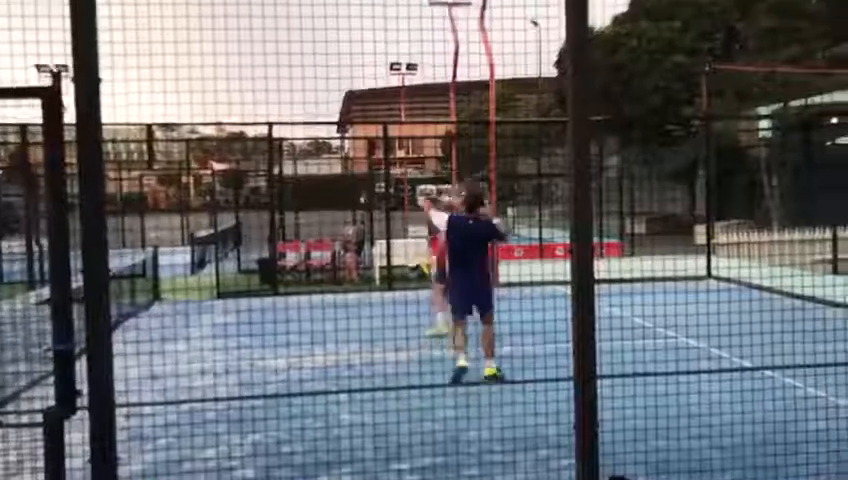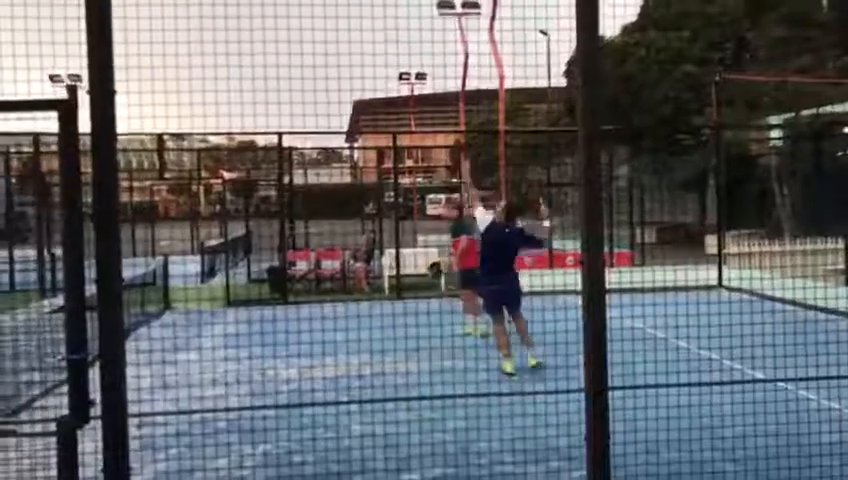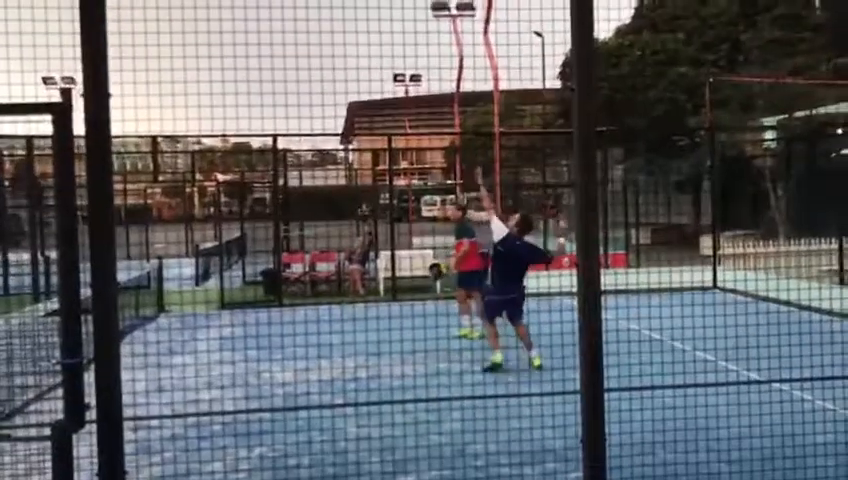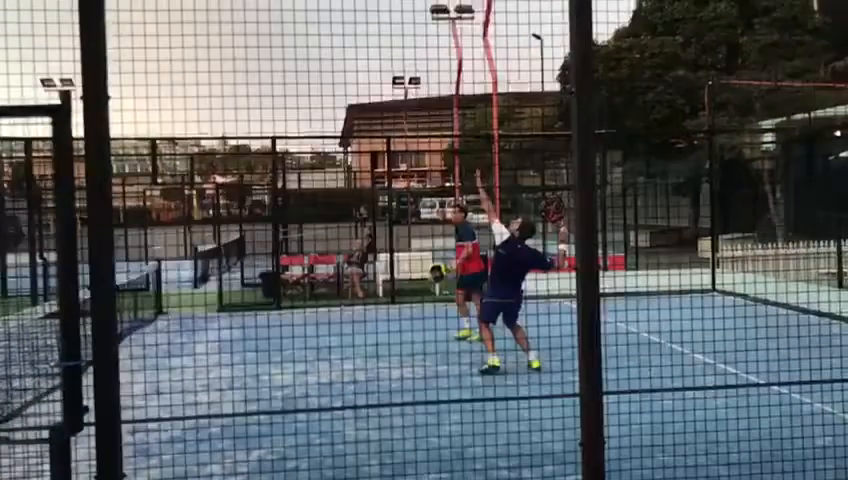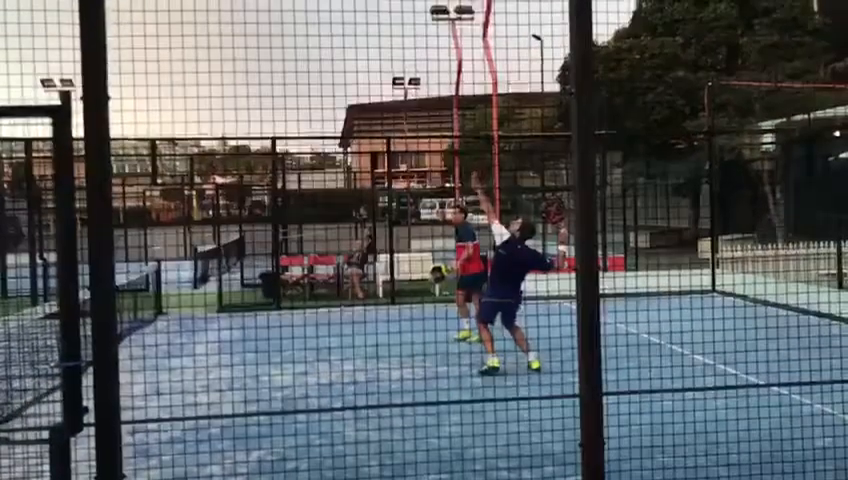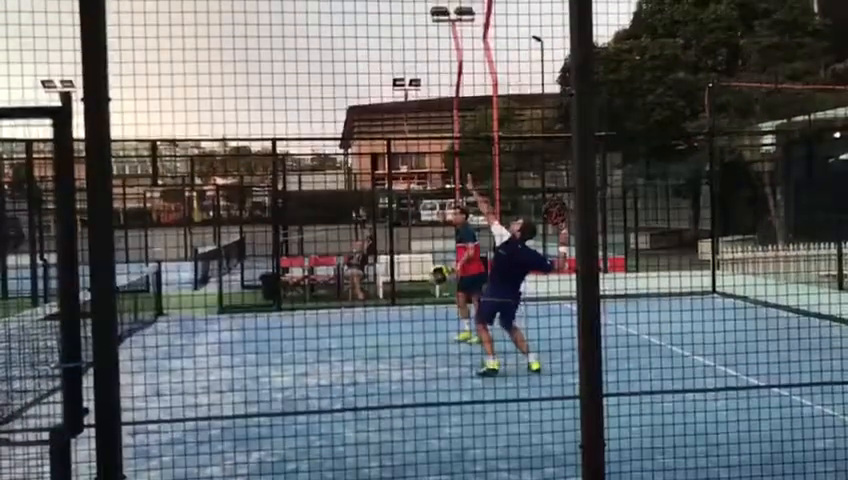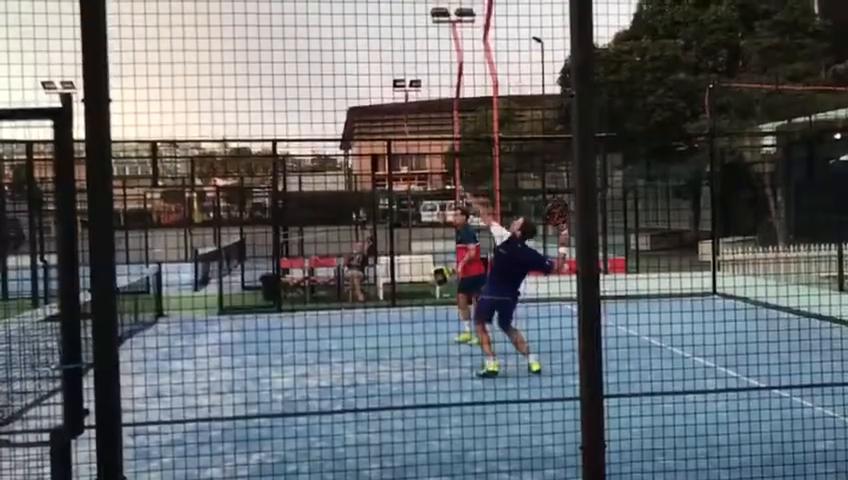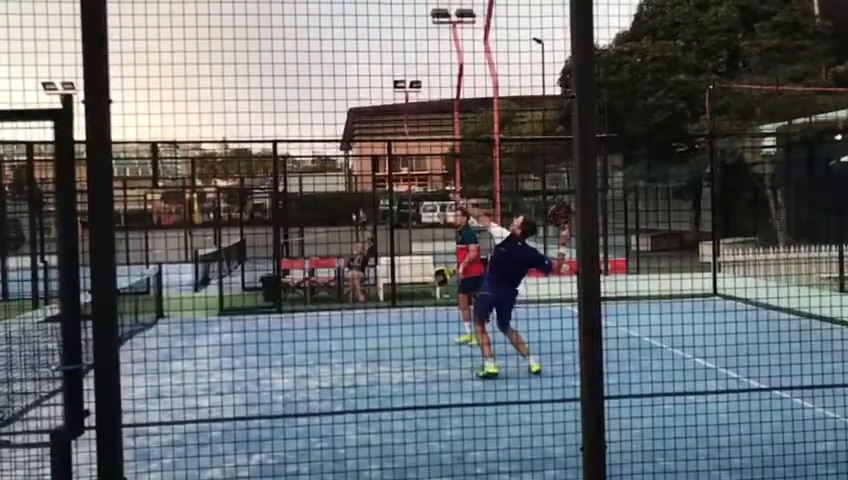
dt=0.3s
person 1, frame 1
left shoulder: (451, 221)
right shoulder: (486, 226)
right elbow: (502, 237)
left hip: (457, 282)
right hip: (481, 281)
left knee: (459, 324)
right knee: (488, 322)
left ankle: (461, 361)
right ankle: (490, 368)
person 1, frame 2
left shoulder: (489, 225)
right shoulder: (518, 235)
left elbow: (475, 202)
right elbow: (542, 242)
right wrist: (545, 219)
left hip: (489, 285)
right hip: (509, 283)
left knee: (498, 321)
right knee: (517, 316)
left ankle: (507, 363)
right ankle: (532, 356)
person 1, frame 3
left shoulder: (503, 237)
right shoulder: (530, 249)
left elbow: (489, 209)
right elbow: (555, 257)
left wrist: (481, 184)
right wrist: (561, 236)
left hip: (496, 292)
right hip: (516, 293)
left knee: (489, 320)
right knee: (517, 322)
left ankle: (497, 356)
right ankle: (534, 357)
person 1, frame 4
left shoulder: (504, 240)
right shoulder: (532, 255)
left elbow: (490, 212)
right elbow: (555, 265)
left wrist: (480, 187)
left hip: (495, 295)
right hip: (514, 296)
left knee: (484, 323)
right knee: (513, 325)
left ankle: (493, 360)
right ankle: (532, 358)
person 1, frame 5
left shoulder: (504, 240)
right shoulder: (531, 255)
left elbow: (489, 212)
right elbow: (555, 266)
left wrist: (478, 189)
left hip: (494, 294)
right hip: (513, 296)
left knee: (482, 323)
right knee: (511, 325)
left ankle: (492, 360)
right ankle: (532, 358)
person 1, frame 6
left shoulder: (505, 240)
right shoulder: (531, 255)
left elbow: (488, 214)
right elbow: (554, 267)
left wrist: (474, 192)
left hip: (493, 294)
right hip: (512, 297)
left knee: (481, 324)
right knee: (509, 325)
left ankle: (491, 362)
right ankle: (532, 359)
person 1, frame 7
left shoulder: (505, 239)
right shoulder: (531, 255)
left elbow: (486, 218)
right elbow: (553, 268)
left wrist: (472, 201)
left hip: (491, 293)
right hip: (510, 296)
left knee: (480, 324)
right knee: (507, 326)
left ankle: (491, 364)
right ankle: (532, 361)
person 1, frame 8
left shoulder: (505, 237)
right shoulder: (531, 253)
left elbow: (485, 221)
right elbow: (554, 267)
left hip: (489, 291)
right hip: (508, 294)
left knee: (479, 323)
right knee: (505, 326)
left ankle: (490, 366)
right ankle: (531, 361)
person 2, frame 1
left shoulder: (436, 220)
right shoulder: (434, 221)
left elbow: (442, 240)
left wrist: (436, 258)
left knee: (437, 292)
right knee: (440, 292)
left ankle: (441, 326)
person 2, frame 2
left shoulder: (459, 224)
right shoulder: (457, 224)
left elbow: (464, 243)
left wrist: (456, 258)
left hip: (468, 265)
right hip: (469, 265)
left knee: (468, 296)
right knee: (466, 296)
left ankle: (481, 327)
right ankle: (471, 327)
person 2, frame 3
left shoulder: (464, 226)
right shoulder: (460, 225)
left elbow: (466, 247)
left wrist: (455, 259)
right wrist: (455, 259)
left hip: (473, 268)
right hip: (465, 268)
left knee: (476, 297)
right knee: (461, 296)
right ankle: (467, 327)
person 2, frame 4
left shoulder: (465, 228)
right shoulder: (459, 228)
left elbow: (469, 250)
left wrist: (458, 262)
right wrist: (458, 263)
left hip: (474, 270)
right hip: (465, 270)
left knee: (477, 300)
right knee: (460, 299)
right ankle: (466, 329)
person 2, frame 5
left shoulder: (466, 229)
right shoulder: (459, 229)
left elbow: (469, 251)
left wrist: (459, 262)
right wrist: (457, 264)
left hip: (474, 271)
right hip: (466, 271)
left knee: (476, 301)
right knee: (460, 300)
right ankle: (466, 330)
person 2, frame 6
left shoulder: (466, 230)
right shoulder: (459, 230)
left elbow: (471, 252)
left wrist: (460, 263)
right wrist: (458, 265)
left hip: (474, 272)
right hip: (466, 272)
left knee: (476, 302)
right knee: (461, 300)
right ankle: (467, 332)
person 2, frame 7
left shoulder: (468, 231)
right shoulder: (460, 231)
left elbow: (472, 252)
left wrist: (461, 264)
right wrist: (458, 266)
left hip: (474, 273)
right hip: (466, 273)
left knee: (477, 303)
right knee: (462, 301)
right ankle: (467, 333)
person 2, frame 8
left shoulder: (468, 232)
right shoulder: (460, 232)
left elbow: (473, 253)
left wrist: (463, 265)
right wrist: (459, 267)
left hip: (474, 273)
right hip: (466, 273)
right knee: (463, 302)
right ankle: (469, 334)
